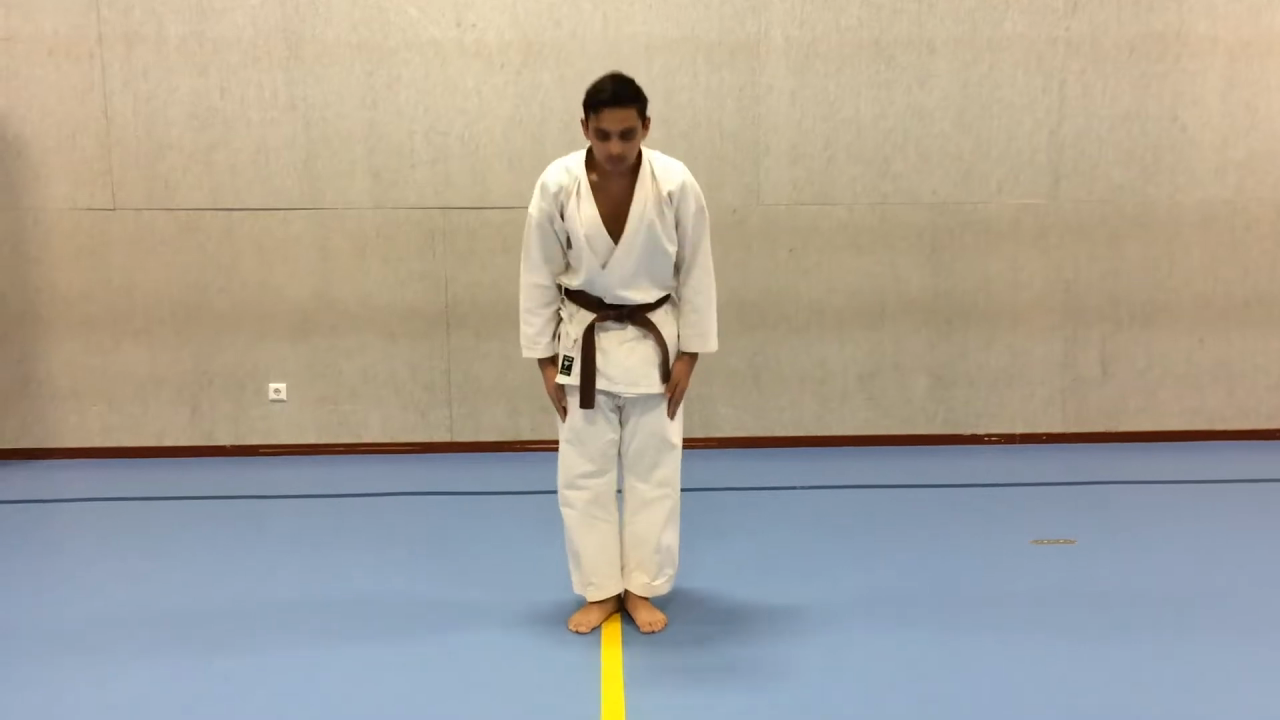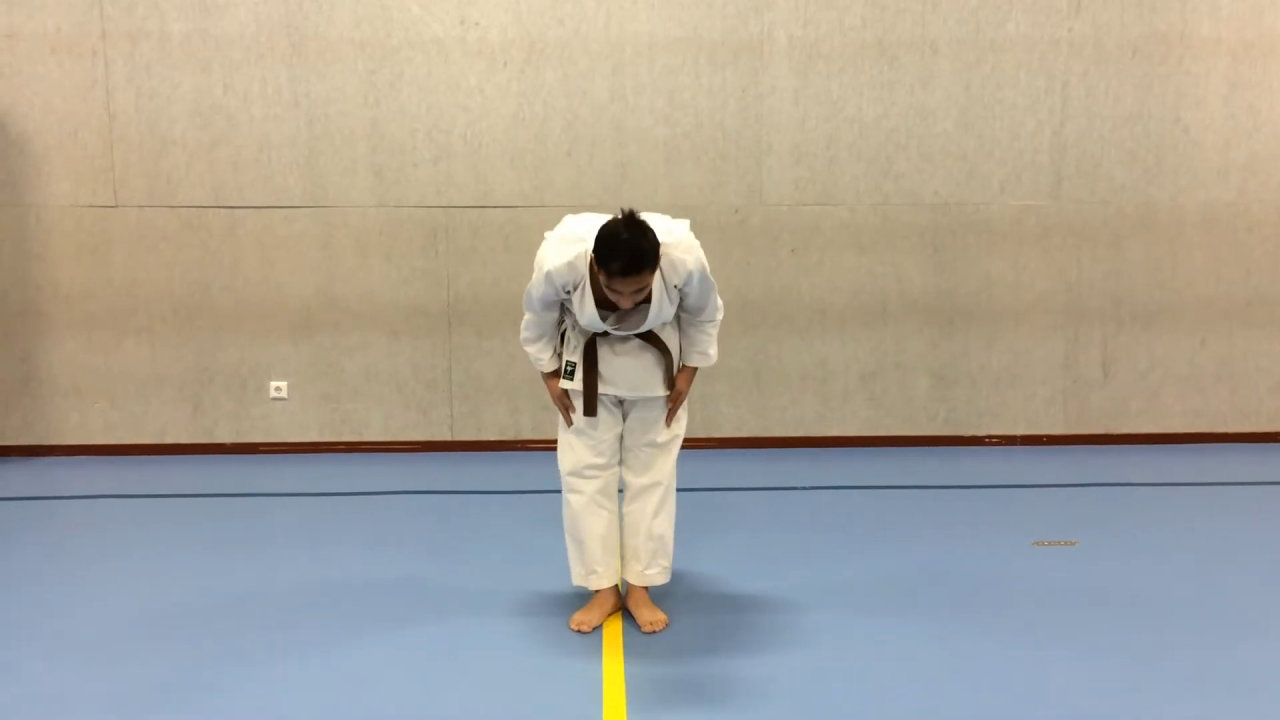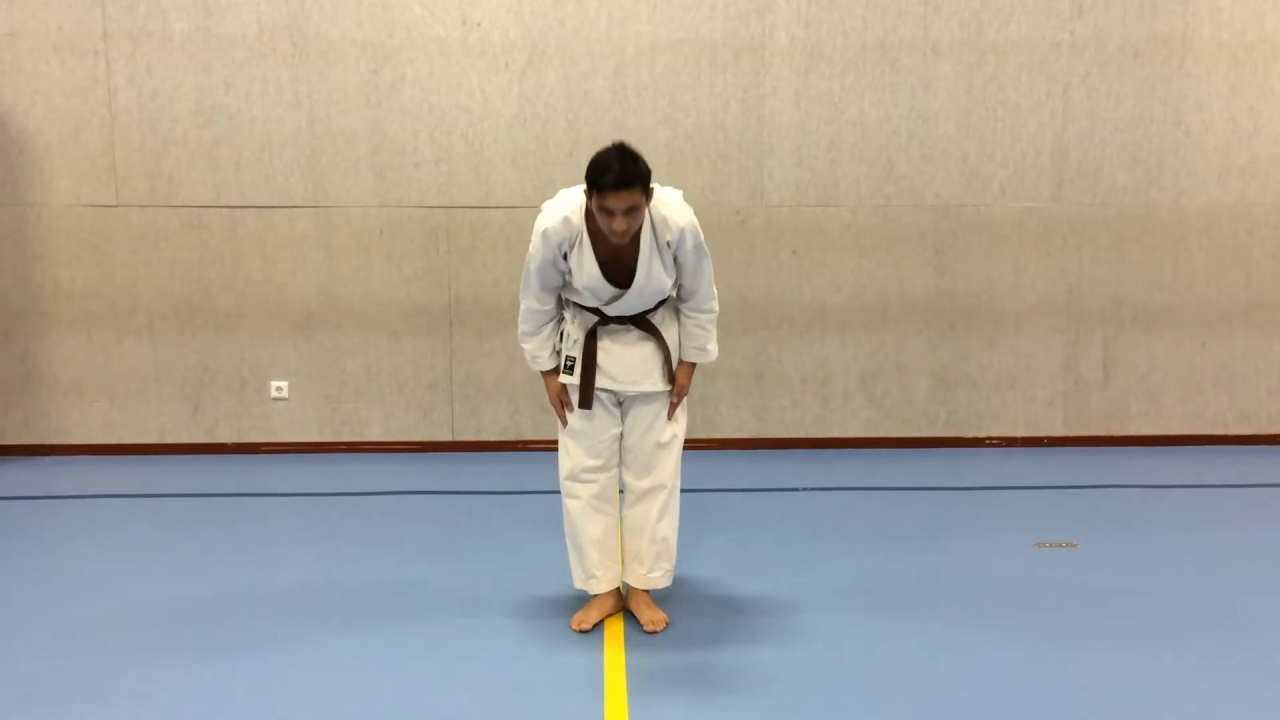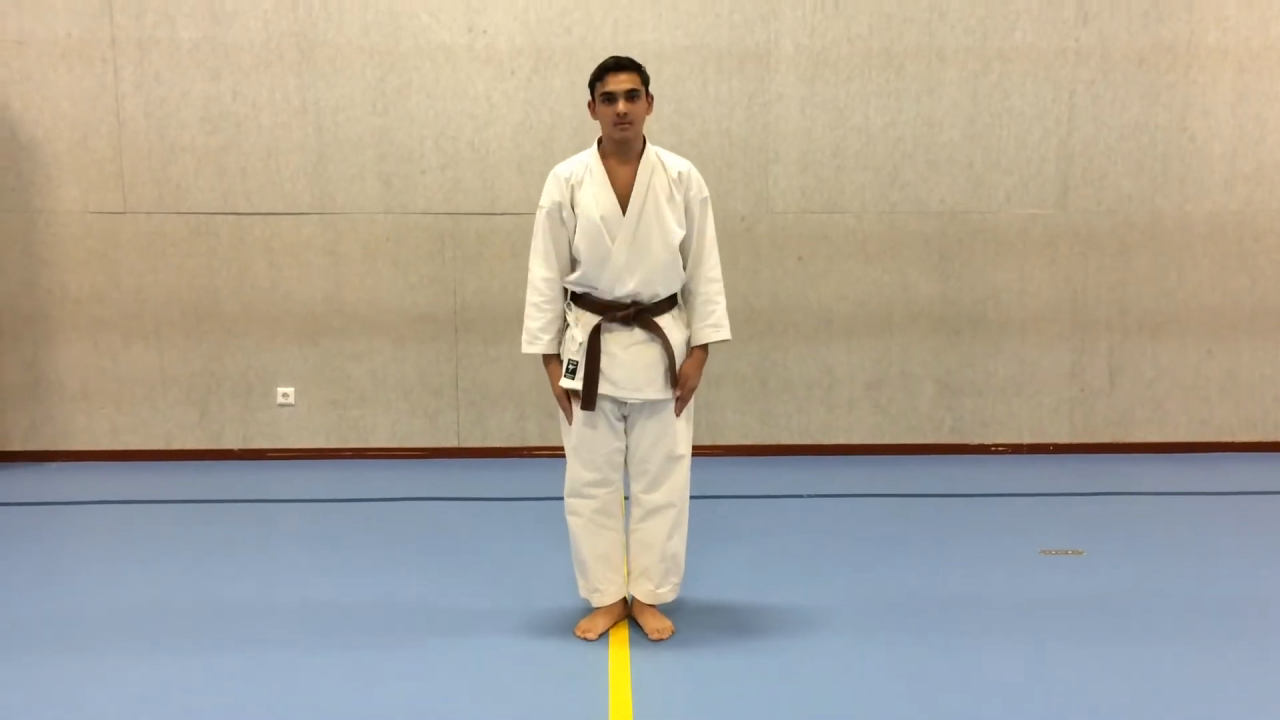
dt=0.5s
person 1, frame 1
left shoulder: (676, 184)
right shoulder: (556, 185)
left elbow: (696, 276)
right elbow: (538, 279)
left wrist: (687, 355)
right wrist: (546, 361)
left hip: (655, 342)
right hip: (583, 342)
left knee: (654, 473)
right knee: (584, 474)
left ankle: (641, 590)
right ankle: (600, 591)
person 1, frame 2
left shoulder: (686, 258)
right shoulder: (558, 261)
left elbow: (705, 313)
right elbow: (538, 318)
left wrist: (688, 371)
right wrist: (551, 376)
left hip: (656, 353)
right hip: (587, 353)
left knee: (652, 468)
right knee: (585, 468)
left ankle: (640, 587)
right ankle: (602, 588)
person 1, frame 3
left shoulder: (677, 220)
right shoulder: (556, 224)
left elbow: (699, 298)
right elbow: (538, 301)
left wrist: (689, 363)
right wrist: (548, 370)
left hip: (653, 343)
right hip: (587, 343)
left knee: (653, 470)
right knee: (586, 469)
left ankle: (642, 587)
right ankle: (602, 588)
person 1, frame 4
left shoulder: (681, 177)
right shoulder: (566, 179)
left elbow: (704, 269)
right elbow: (546, 272)
left wrist: (699, 350)
right wrist: (550, 357)
left hip: (661, 346)
right hip: (590, 345)
left knee: (662, 480)
right knee: (590, 482)
left ankle: (649, 596)
right ankle: (605, 597)
